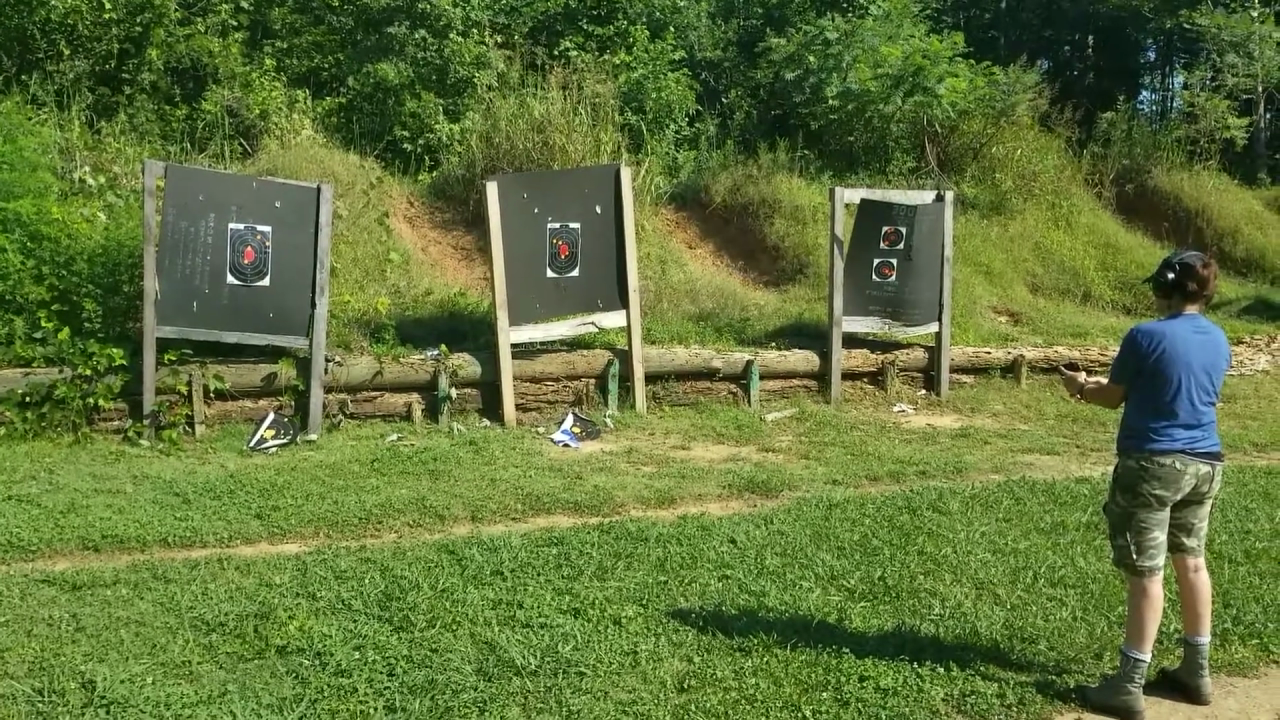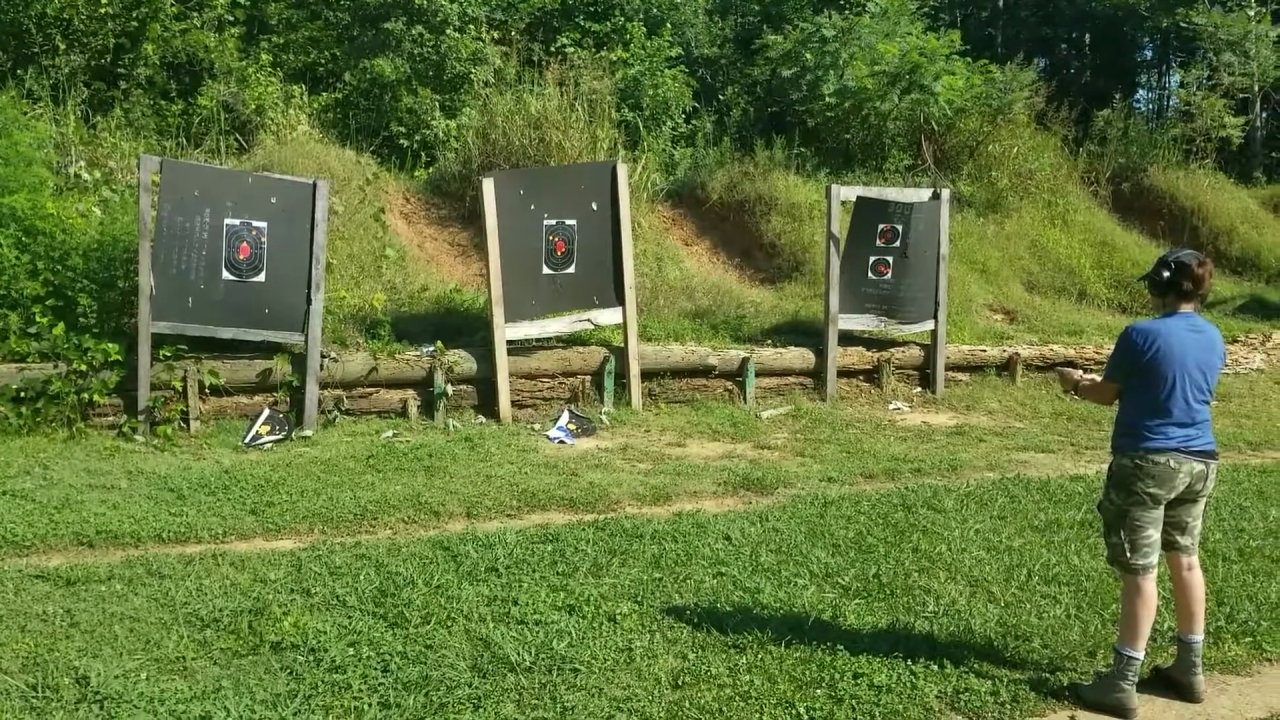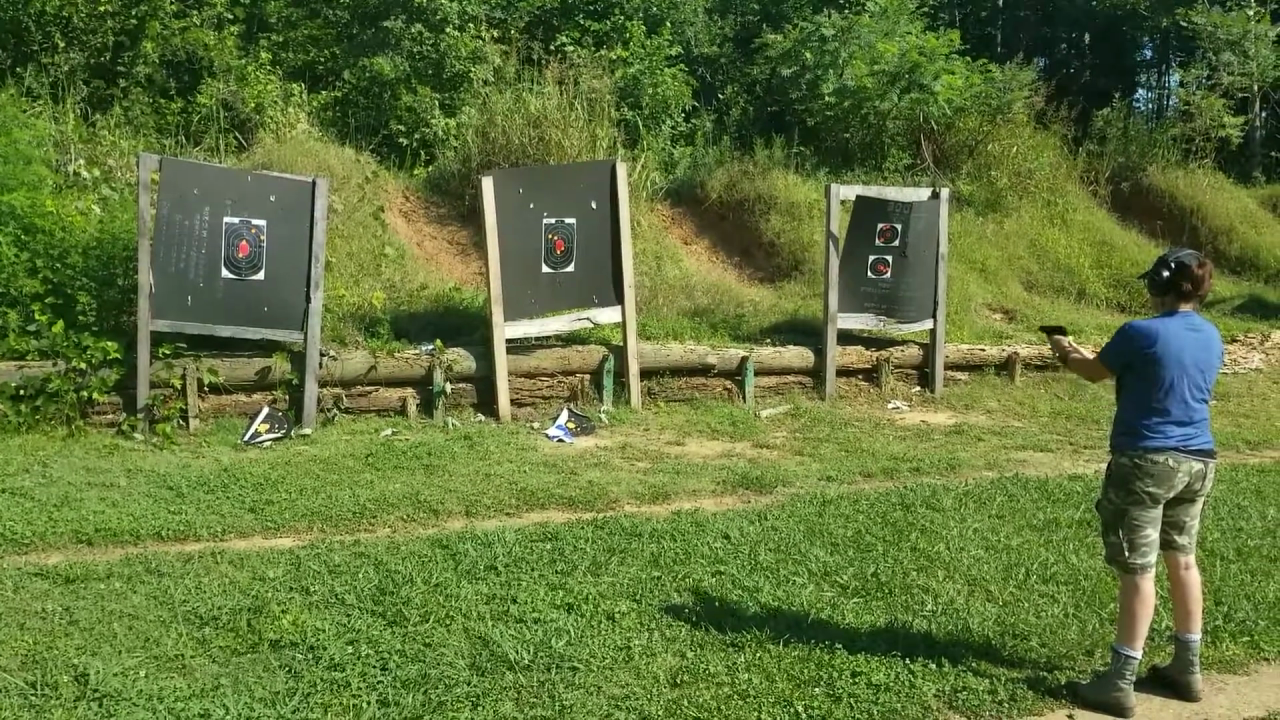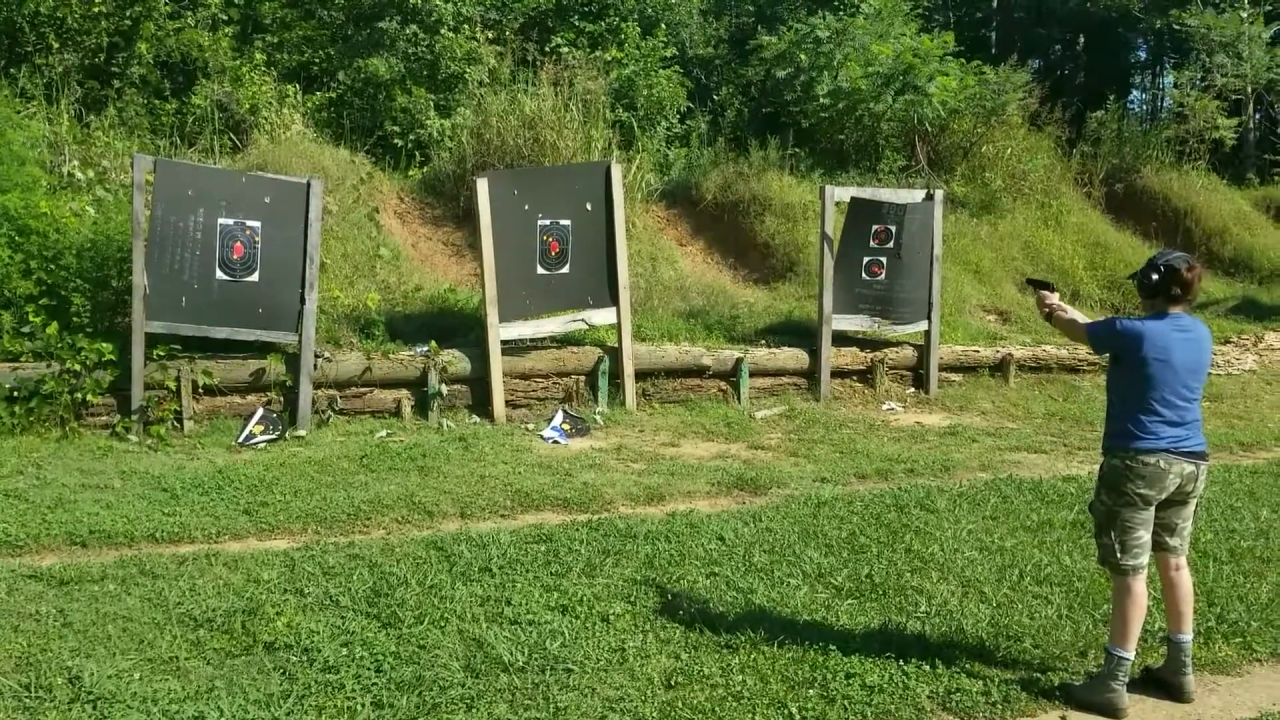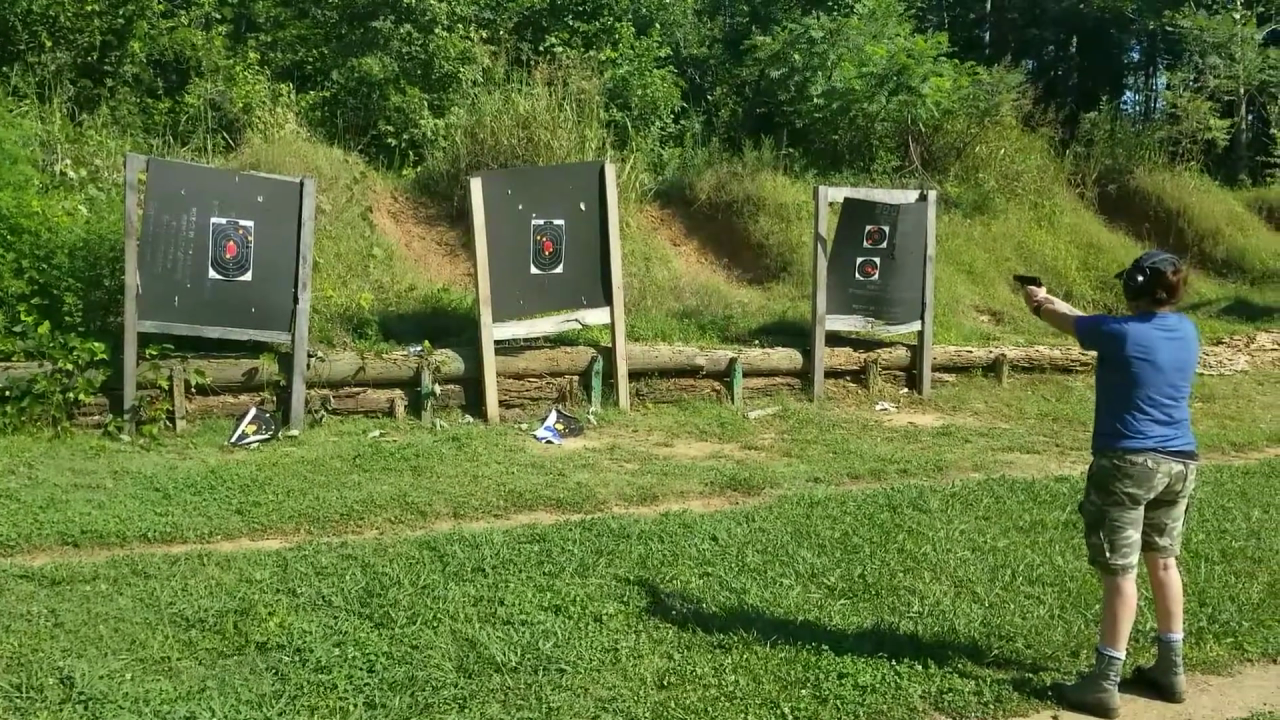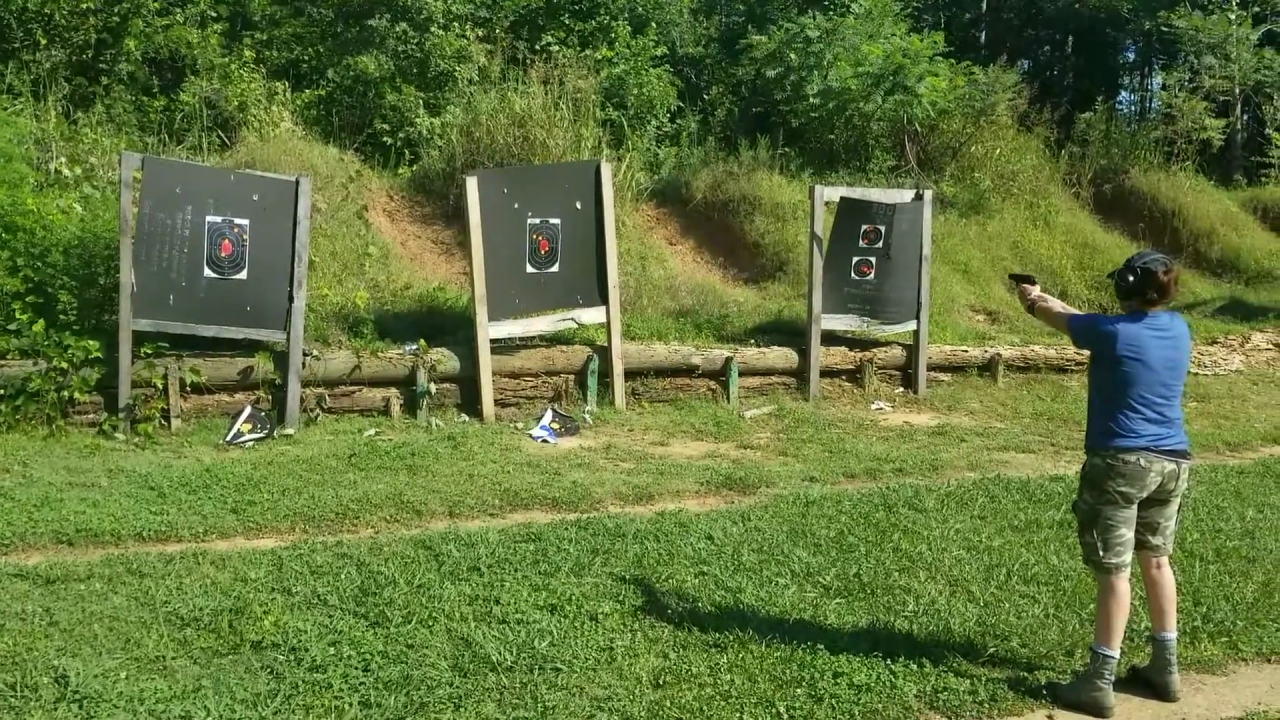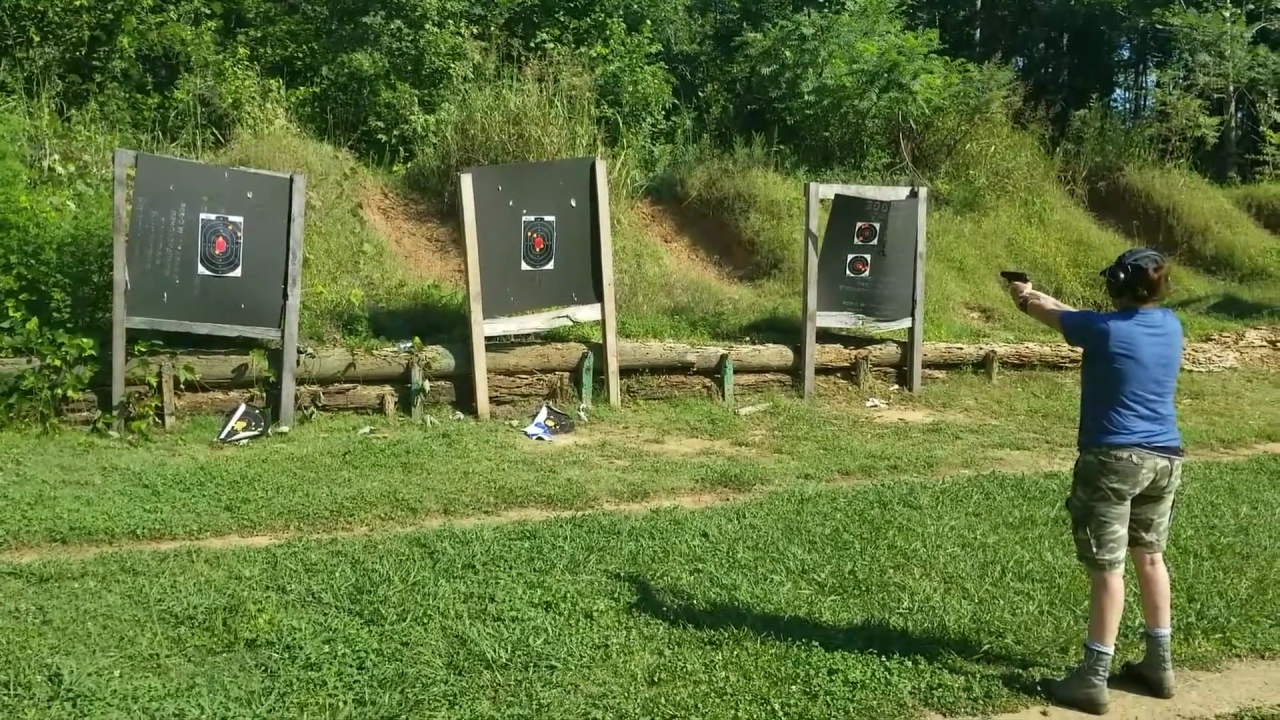
dt=0.4s
person 1, frame 1
left shoulder: (1146, 337)
right shoulder: (1219, 340)
left elbow: (1113, 398)
left wrist: (1081, 387)
right wrist: (1103, 383)
left hip: (1152, 465)
right hip: (1205, 464)
left knee: (1145, 573)
right knee: (1191, 562)
right ankle: (1196, 671)
person 1, frame 2
left shoulder: (1142, 335)
right shoulder: (1214, 339)
left elbow: (1107, 395)
left wrist: (1076, 385)
right wrist: (1096, 379)
left hip: (1147, 463)
right hip: (1200, 462)
left knee: (1140, 571)
right knee: (1185, 560)
right ankle: (1189, 669)
person 1, frame 3
left shoulder: (1141, 333)
right shoulder: (1211, 337)
left elbow: (1095, 371)
left wrist: (1066, 353)
right wrist: (1083, 353)
left hip: (1146, 463)
right hip: (1198, 461)
left knee: (1137, 571)
right knee: (1182, 560)
right ankle: (1187, 668)
person 1, frame 4
left shoulder: (1132, 332)
right shoulder: (1199, 333)
left elbow: (1081, 331)
left wrist: (1051, 311)
right wrist: (1066, 308)
left hip: (1139, 464)
right hip: (1191, 463)
left knee: (1130, 572)
right knee: (1174, 561)
right ankle: (1179, 669)
person 1, frame 5
left shoulder: (1120, 333)
right shoulder: (1186, 330)
left elbow: (1067, 323)
left wrist: (1039, 302)
right wrist: (1052, 300)
left hip: (1127, 464)
right hip: (1179, 462)
left knee: (1120, 572)
right knee: (1163, 561)
right ankle: (1170, 669)
person 1, frame 6
left shoulder: (1113, 332)
right shoulder: (1178, 328)
left elbow: (1059, 319)
left wrist: (1033, 300)
right wrist: (1048, 298)
left hip: (1120, 463)
right hip: (1173, 462)
left knee: (1114, 571)
right knee: (1156, 560)
right ankle: (1165, 668)
person 1, frame 7
left shoulder: (1105, 329)
right shoulder: (1170, 325)
left elbow: (1053, 317)
left wrist: (1025, 297)
right wrist: (1039, 295)
left hip: (1113, 460)
right hip: (1165, 458)
left knee: (1107, 568)
right knee: (1150, 557)
left ankle: (1092, 680)
right ankle: (1158, 664)
